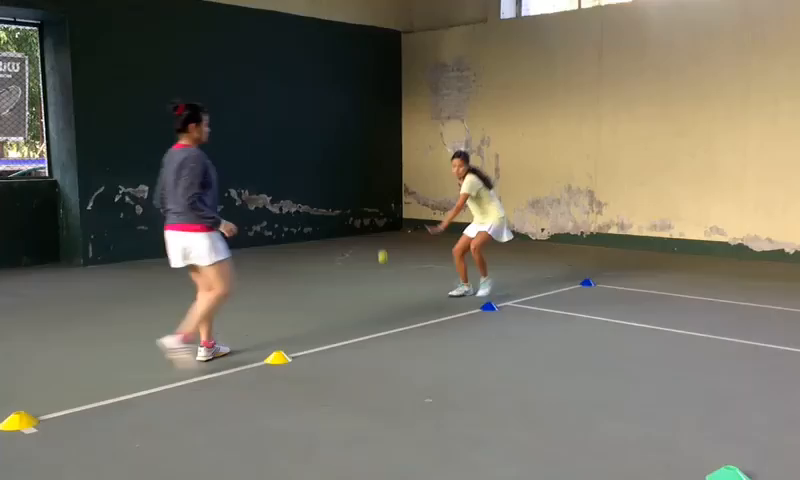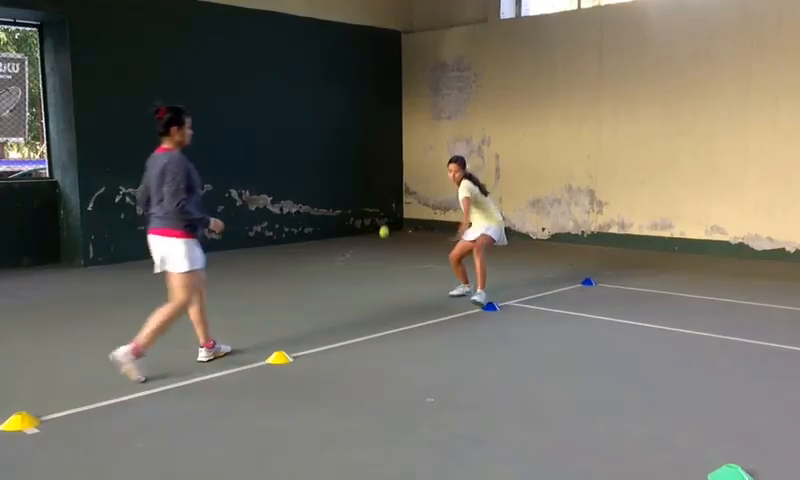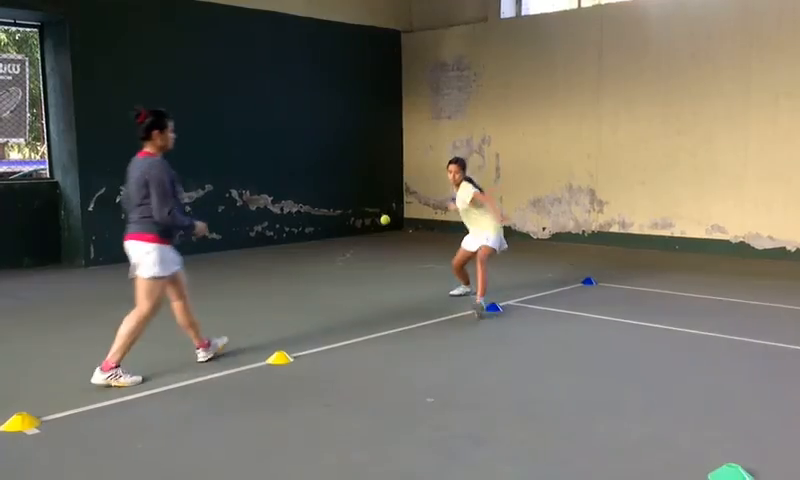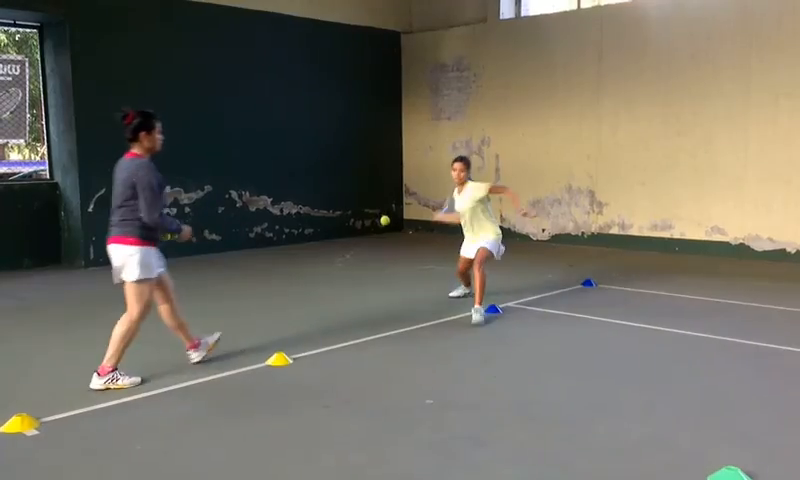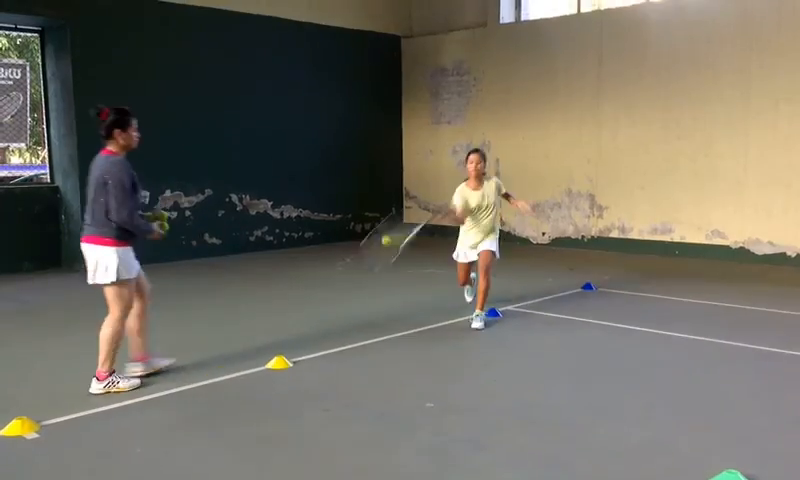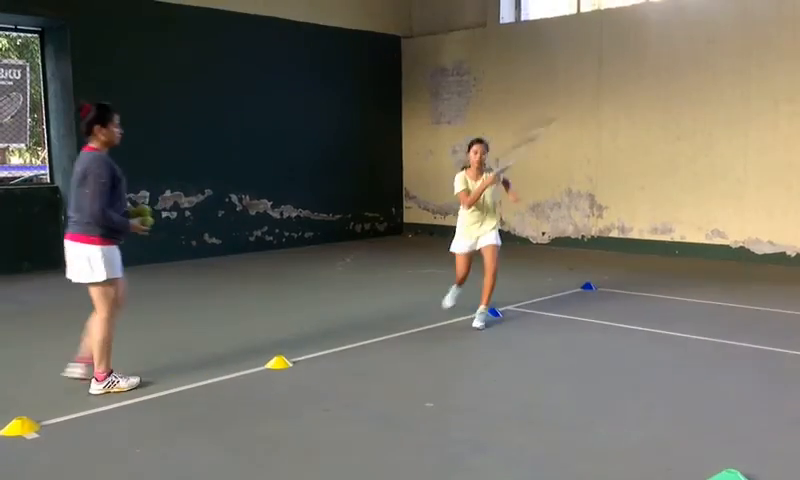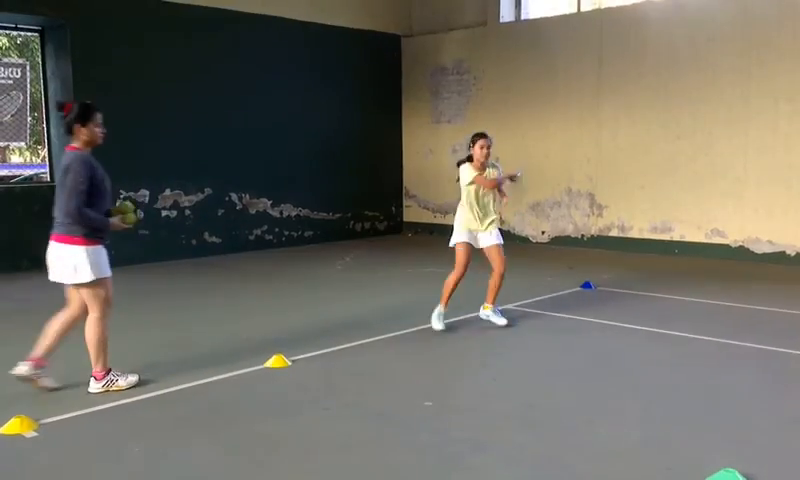
dt=0.1s
person 1, frame 1
left shoulder: (171, 156)
right shoulder: (195, 156)
left elbow: (159, 198)
right elbow: (189, 201)
right wrist: (218, 223)
left hip: (175, 231)
right hip: (198, 233)
left knee: (207, 289)
right knee: (220, 289)
left ankle: (207, 345)
right ankle: (181, 339)
person 1, frame 2
left shoulder: (155, 159)
right shoulder: (177, 161)
left elbow: (144, 199)
right elbow: (177, 206)
right wrist: (207, 220)
left hip: (159, 235)
right hip: (178, 238)
left knee: (197, 292)
right knee: (180, 301)
left ankle: (208, 346)
right ankle: (131, 351)
person 1, frame 3
left shoulder: (139, 162)
right shoulder: (157, 166)
left elbow: (134, 204)
right elbow: (163, 214)
left wrist: (181, 221)
right wrist: (192, 225)
left hip: (144, 241)
right hip: (151, 243)
left knee: (180, 294)
right knee: (145, 308)
left ankle: (204, 346)
right ankle: (108, 369)
person 1, frame 4
left shoulder: (125, 164)
right shoulder: (144, 168)
right elbow: (152, 216)
left wrist: (167, 226)
right wrist: (179, 229)
left hip: (124, 242)
right hip: (134, 246)
left knee: (167, 297)
right knee: (137, 311)
left ankle: (194, 346)
right ankle: (105, 373)
person 1, frame 5
left shoulder: (102, 161)
right shoulder: (118, 165)
right elbow: (122, 217)
left wrist: (143, 224)
right wrist: (150, 229)
left hip: (99, 243)
right hip: (109, 246)
left knee: (142, 296)
right knee: (120, 310)
left ankle: (141, 359)
right ankle: (103, 378)
person 1, frame 6
left shoulder: (88, 157)
right shoulder: (100, 162)
right elbow: (97, 213)
left wrist: (125, 216)
right wrist: (127, 225)
left hip: (83, 241)
right hip: (94, 244)
left knee: (114, 303)
right knee: (107, 310)
left ankle: (83, 362)
right ankle: (102, 378)
person 1, frame 7
left shoulder: (78, 158)
right shoulder: (80, 161)
right elbow: (73, 209)
left wrist: (109, 215)
right wrist: (107, 222)
left hip: (64, 245)
right hip: (79, 245)
left knee: (78, 309)
right knee: (100, 308)
left ankle: (33, 363)
right ankle: (101, 376)
person 2, frame 1
left shoulder: (470, 181)
right shoulder: (467, 179)
left elbow: (458, 207)
left wrist: (443, 225)
left hip: (493, 220)
right hip: (481, 220)
left knee: (475, 246)
right knee: (457, 251)
left ankle: (485, 280)
right ankle: (465, 285)
person 2, frame 2
left shoulder: (465, 186)
right shoulder: (463, 184)
left elbow: (468, 208)
left wrist: (464, 226)
left hip: (491, 225)
right hip: (479, 225)
left knee: (478, 250)
right knee: (454, 257)
left ankle: (480, 292)
right ankle: (466, 286)
person 2, frame 3
left shoulder: (466, 188)
right shoulder: (459, 189)
left elbow: (484, 197)
left wrist: (497, 214)
right wrist: (456, 206)
left hip: (490, 232)
right hip: (475, 233)
left knee: (480, 261)
right knee: (456, 264)
left ankle: (480, 300)
right ankle: (467, 286)
person 2, frame 4
left shoulder: (476, 188)
right shoulder: (456, 192)
left elbow: (504, 189)
left wrist: (518, 207)
right wrist: (442, 217)
left hip: (489, 237)
right hip: (472, 238)
left knee: (478, 265)
right knee: (461, 270)
left ankle: (478, 308)
right ankle: (467, 287)
person 2, frame 5
left shoulder: (494, 183)
right shoulder: (461, 190)
left elbow: (507, 197)
right elbow: (459, 220)
left wrist: (519, 204)
right wrist: (458, 214)
left hip: (489, 237)
right hip: (468, 238)
left knee: (483, 269)
right knee: (463, 280)
left ankle: (479, 314)
right ankle: (471, 281)
person 2, frame 6
left shoulder: (492, 174)
right shoulder: (461, 177)
left elbow: (505, 182)
right elbow: (467, 203)
left wrist: (510, 192)
right wrist: (485, 184)
left hip: (489, 229)
right hip: (466, 229)
left knee: (491, 267)
right knee: (462, 275)
left ankle: (482, 311)
right ankle: (456, 288)
person 2, frame 7
left shoulder: (494, 168)
right shoulder: (465, 169)
left elbow: (498, 185)
right elbow: (489, 184)
left wrist: (502, 193)
right wrist: (508, 177)
left hip: (488, 225)
right hip: (466, 224)
left knee: (499, 267)
right knee: (460, 269)
left ankle: (489, 309)
right ankle: (441, 309)
